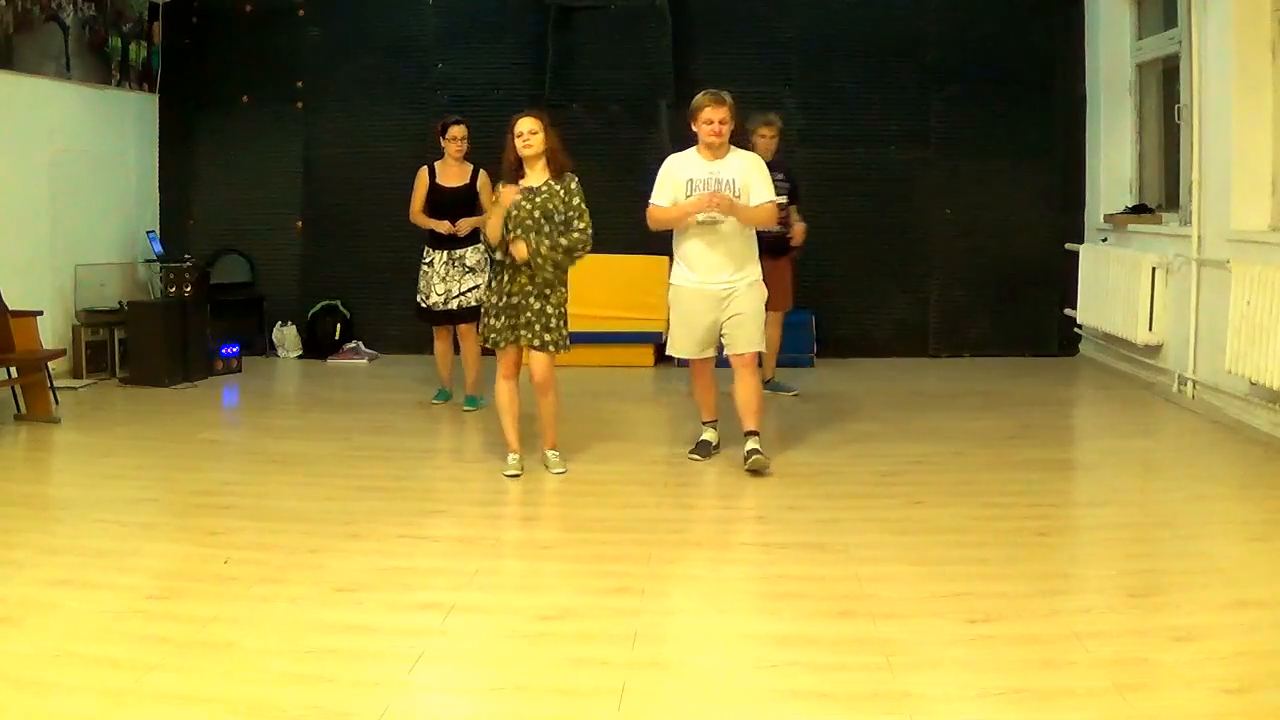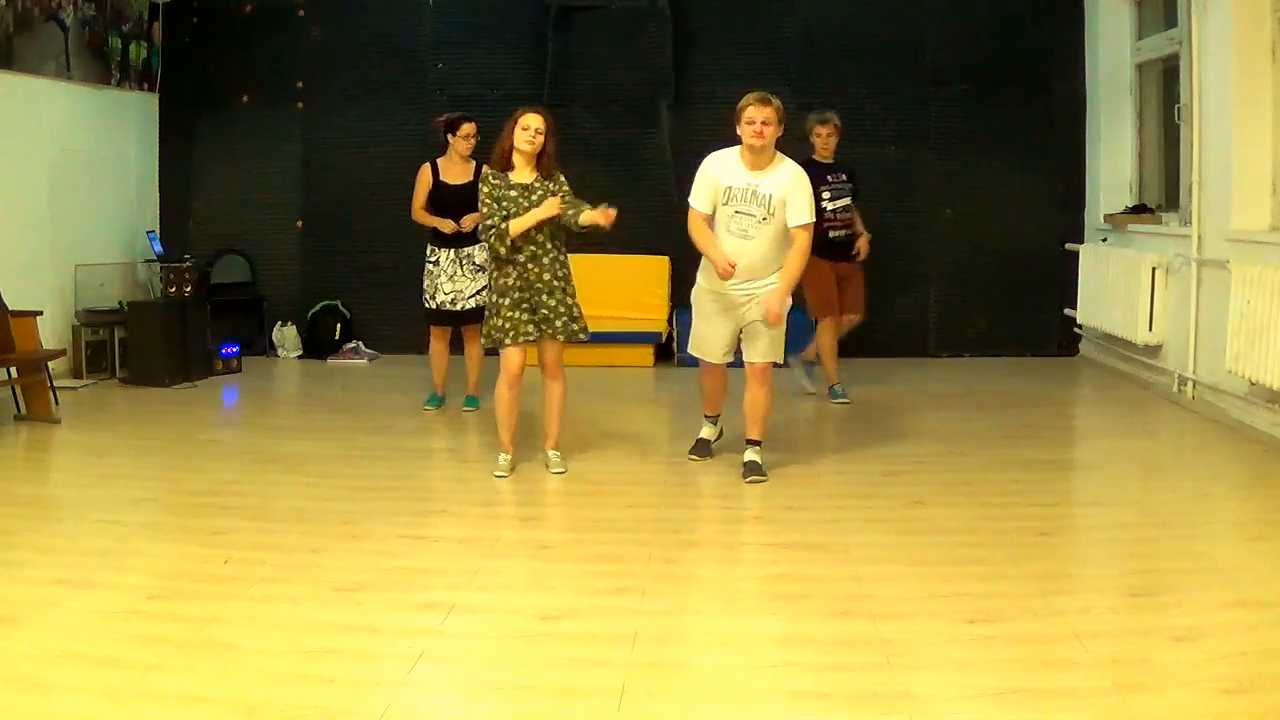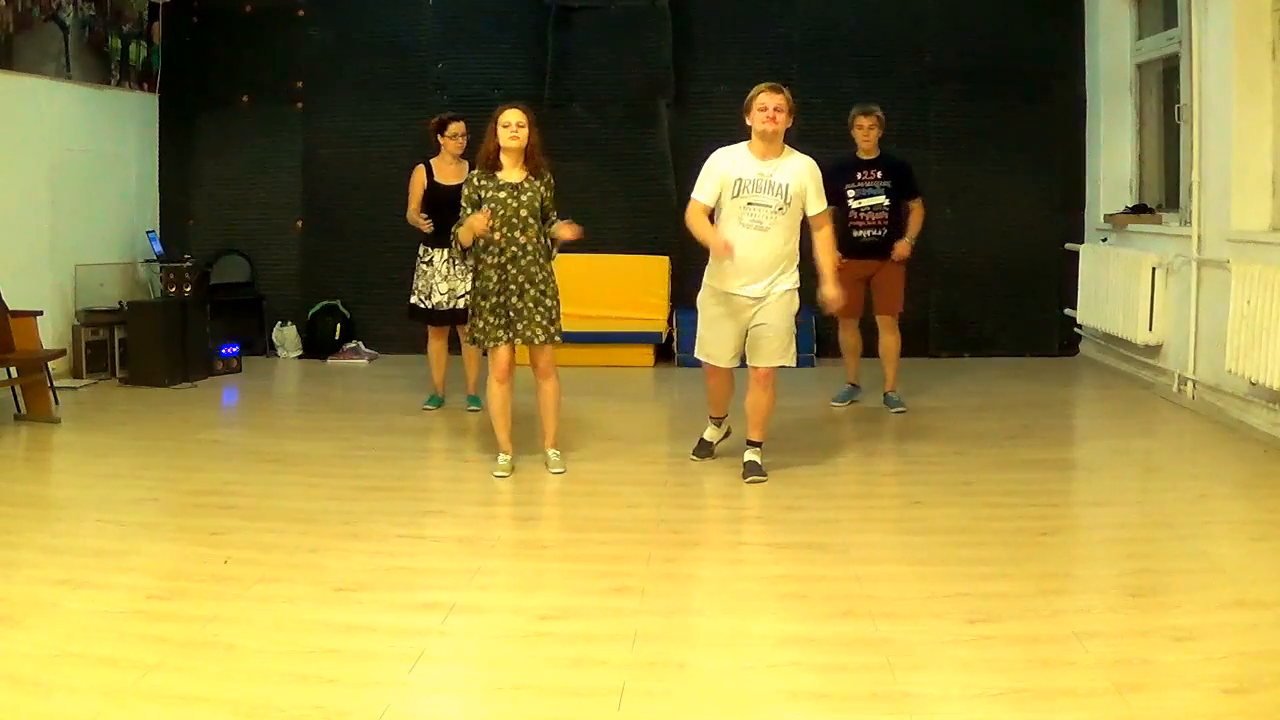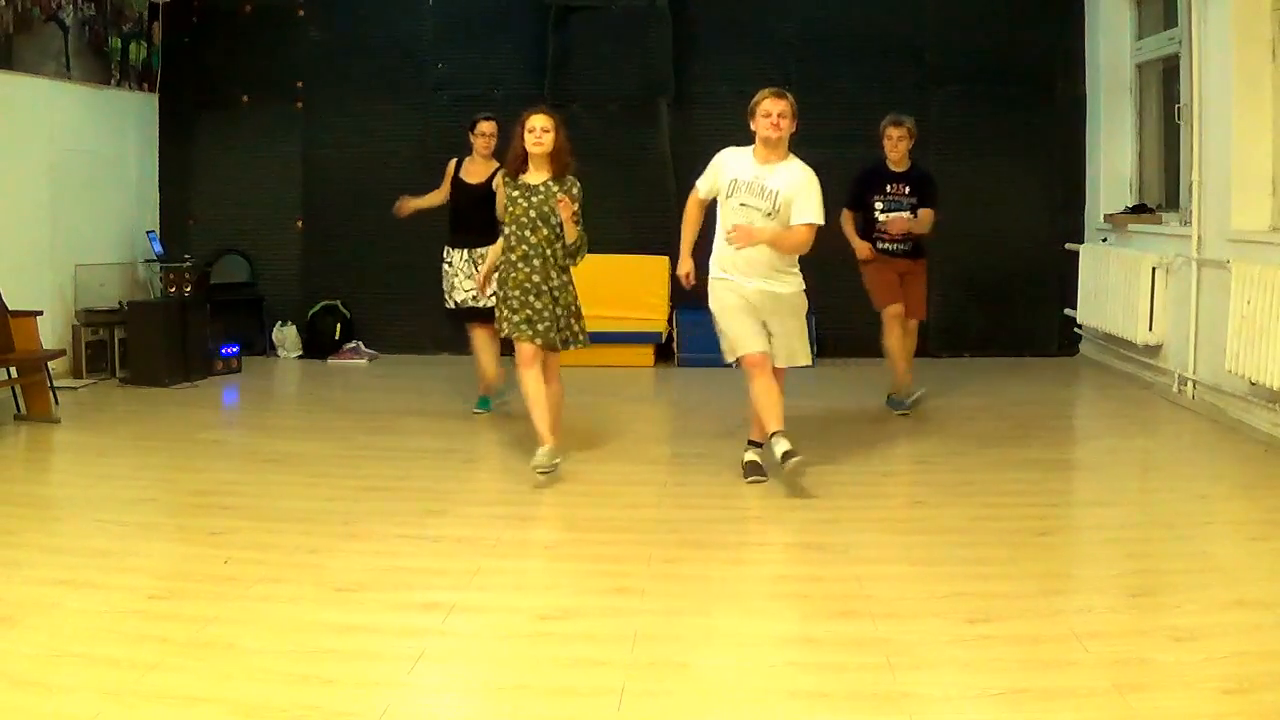
dt=0.7s
person 1, frame 1
left shoulder: (750, 163)
right shoulder: (676, 164)
left elbow: (770, 217)
right elbow: (654, 218)
left wrist: (734, 208)
right wrist: (694, 207)
left hip: (741, 282)
right hip: (690, 283)
left knee: (746, 360)
right knee: (699, 361)
left ankle: (752, 441)
right ankle: (709, 430)
person 1, frame 2
left shoulder: (793, 176)
right shoulder: (715, 164)
left elbow: (802, 240)
right elbow: (696, 220)
left wrist: (780, 294)
right wrist: (716, 258)
left hip: (766, 290)
right hip: (715, 286)
left knee: (759, 369)
right knee: (711, 362)
left ankle: (753, 450)
right ankle: (711, 425)
person 1, frame 3
left shoulder: (804, 168)
right shoulder: (722, 160)
left elbow: (820, 226)
right elbow: (695, 213)
left wrist: (829, 277)
right wrist: (712, 237)
left hip: (776, 292)
right hip: (721, 289)
left knee: (763, 373)
right knee: (716, 366)
left ankle: (753, 451)
right ankle: (716, 425)
person 1, frame 4
left shoulder: (802, 177)
right shoulder: (726, 160)
left elbow: (804, 238)
right elbow: (696, 201)
left wrist: (762, 236)
right wrist: (685, 255)
left hip: (782, 289)
right hip: (729, 283)
left knee: (776, 371)
right knee: (756, 363)
left ankle: (754, 450)
right ankle: (780, 444)
person 2, frame 1
left shoulder: (566, 183)
right shoulder: (507, 187)
left elbow: (580, 236)
right elbow: (490, 239)
left wrist: (534, 250)
right wrist: (500, 209)
left hip: (544, 288)
right hip: (507, 286)
left knee: (541, 375)
right knee: (506, 369)
left ankle: (550, 447)
right ankle: (514, 450)
person 2, frame 2
left shoulder: (554, 179)
right shoulder: (492, 179)
left elbow: (572, 209)
right elbow: (492, 233)
left wrist: (594, 214)
right wrist: (537, 213)
left hip: (553, 281)
right hip: (510, 283)
left knee: (552, 367)
right knee: (511, 369)
left ankle: (551, 447)
right ankle: (506, 450)
person 2, frame 3
left shoulder: (541, 178)
right shoulder: (479, 179)
right elbow: (463, 241)
left wrist: (561, 231)
right wrist: (471, 228)
left hip: (536, 281)
right hip: (493, 283)
left knee: (544, 364)
right knee: (500, 367)
left ankle: (551, 446)
right ankle: (504, 450)
person 2, frame 4
left shoulder: (567, 184)
right shoulder: (509, 179)
left elbow: (574, 249)
left wrist: (568, 220)
right wrist: (488, 264)
left hip: (552, 283)
right hip: (515, 282)
left knee: (549, 365)
right knee: (527, 357)
left ankle: (551, 444)
right ankle: (545, 441)
person 3, frame 1
left shoulder: (479, 175)
right shoulder: (426, 173)
right elbow: (415, 213)
left wrist: (473, 222)
right wrist: (435, 224)
left hip: (470, 256)
right hip: (436, 256)
left knee: (466, 326)
right knee: (440, 327)
left ankle: (472, 391)
right ankle: (445, 386)
person 3, frame 2
left shoulder: (482, 171)
right shoulder: (429, 170)
right elbow: (416, 211)
left wrist: (478, 217)
right wrist: (438, 221)
left hip: (474, 255)
right hip: (440, 255)
left knee: (472, 327)
right knee: (438, 328)
left ankle: (472, 392)
right ankle: (438, 391)
person 3, frame 3
left shoulder: (474, 172)
right shoulder: (423, 171)
right elbow: (411, 214)
right wrist: (419, 221)
left hip: (467, 255)
right hip: (433, 256)
left knee: (468, 326)
right knee: (436, 328)
left ankle: (472, 392)
right ankle: (438, 391)
person 3, frame 4
left shoulder: (502, 173)
right shoulder: (455, 165)
right wrist: (414, 204)
left hip: (489, 253)
right hip: (457, 254)
left knee: (488, 323)
right knee: (474, 323)
left ankle: (485, 392)
right ankle: (494, 385)
person 4, frame 1
left shoulder: (784, 172)
left elbow: (791, 210)
left wrist: (799, 225)
left hip: (780, 253)
left knee: (775, 315)
left ankle: (769, 377)
person 4, frame 2
left shoulder: (846, 172)
right shoulder: (803, 172)
left wrist: (862, 234)
left hip: (847, 256)
right hip: (817, 256)
left knee: (852, 316)
right knee: (828, 318)
left ankle: (805, 358)
right ankle: (834, 383)
person 4, frame 3
left shoulder: (897, 167)
right shoulder: (839, 171)
left elbow: (916, 207)
left wrist: (908, 239)
left hip: (888, 257)
right hip: (850, 257)
left knee: (888, 321)
right knee: (847, 320)
left ankle: (890, 390)
right ankle: (852, 383)
person 4, frame 4
left shoulder: (923, 179)
right shoulder: (868, 177)
left elbow: (925, 222)
right elbow: (847, 215)
left wrist: (907, 224)
right wrist: (856, 241)
left hip: (912, 261)
right hip: (877, 258)
left knee: (910, 325)
right knee: (893, 315)
left ankle: (894, 392)
right ankle: (906, 386)
